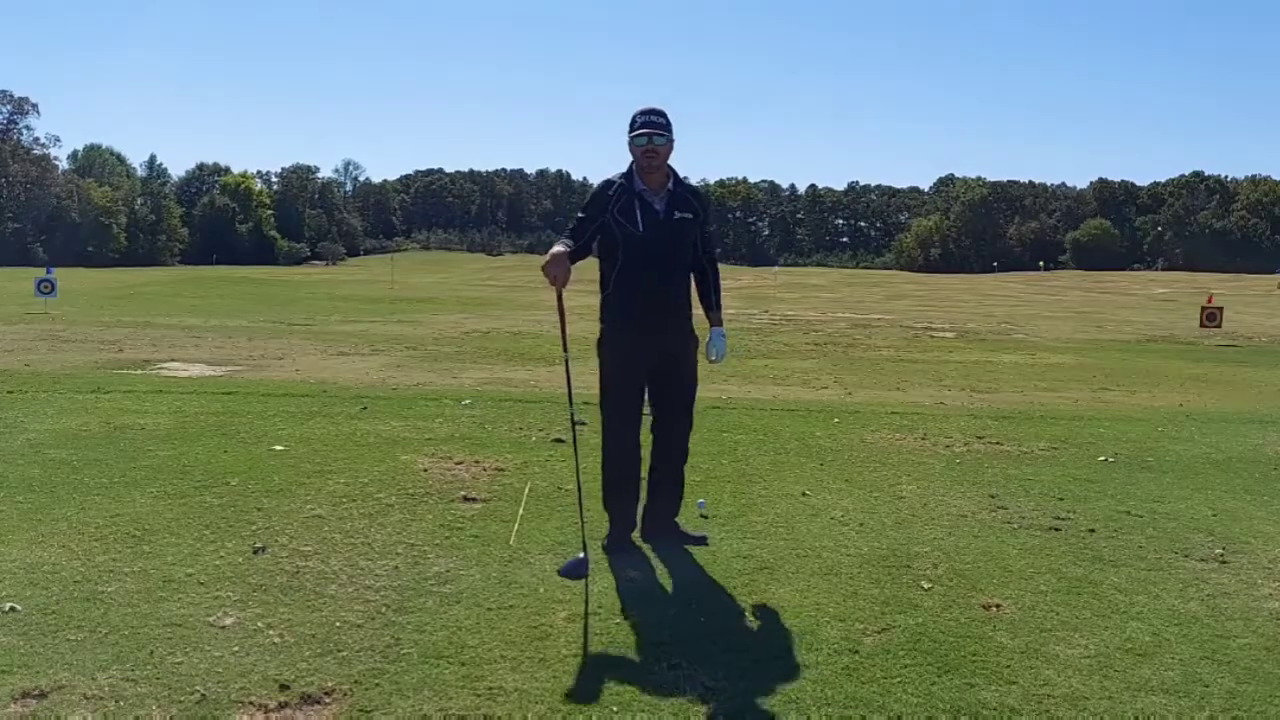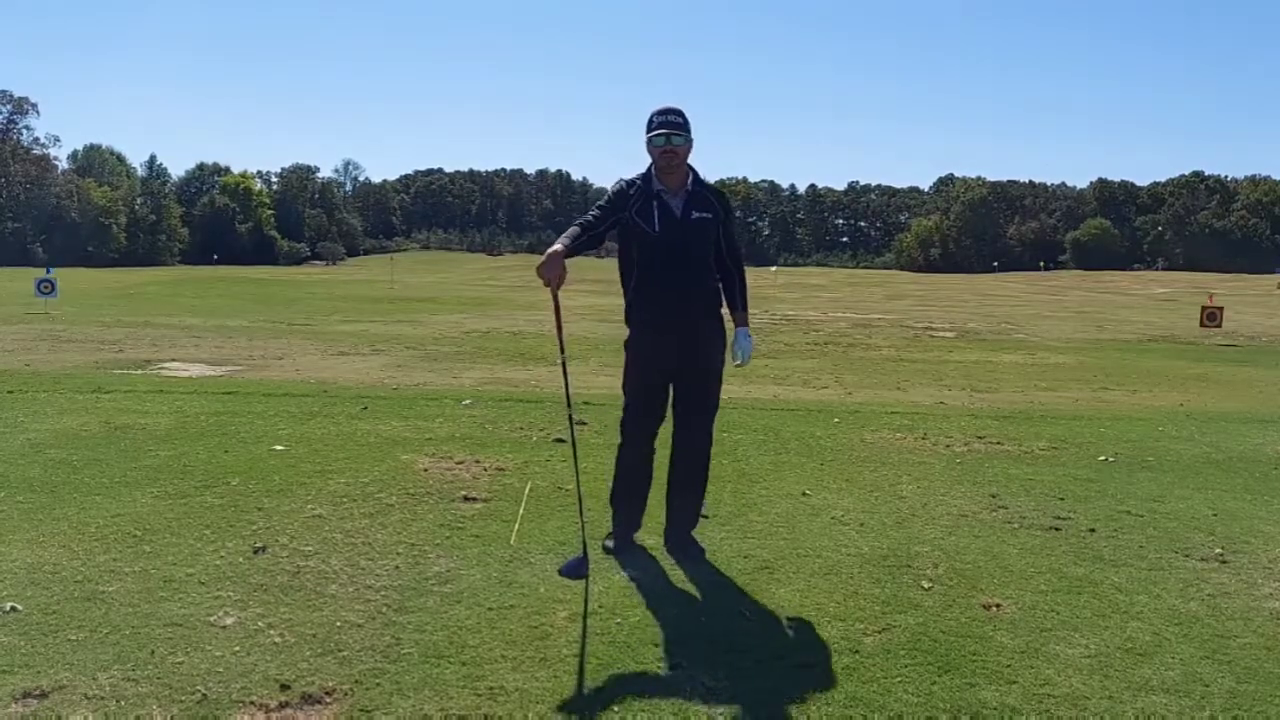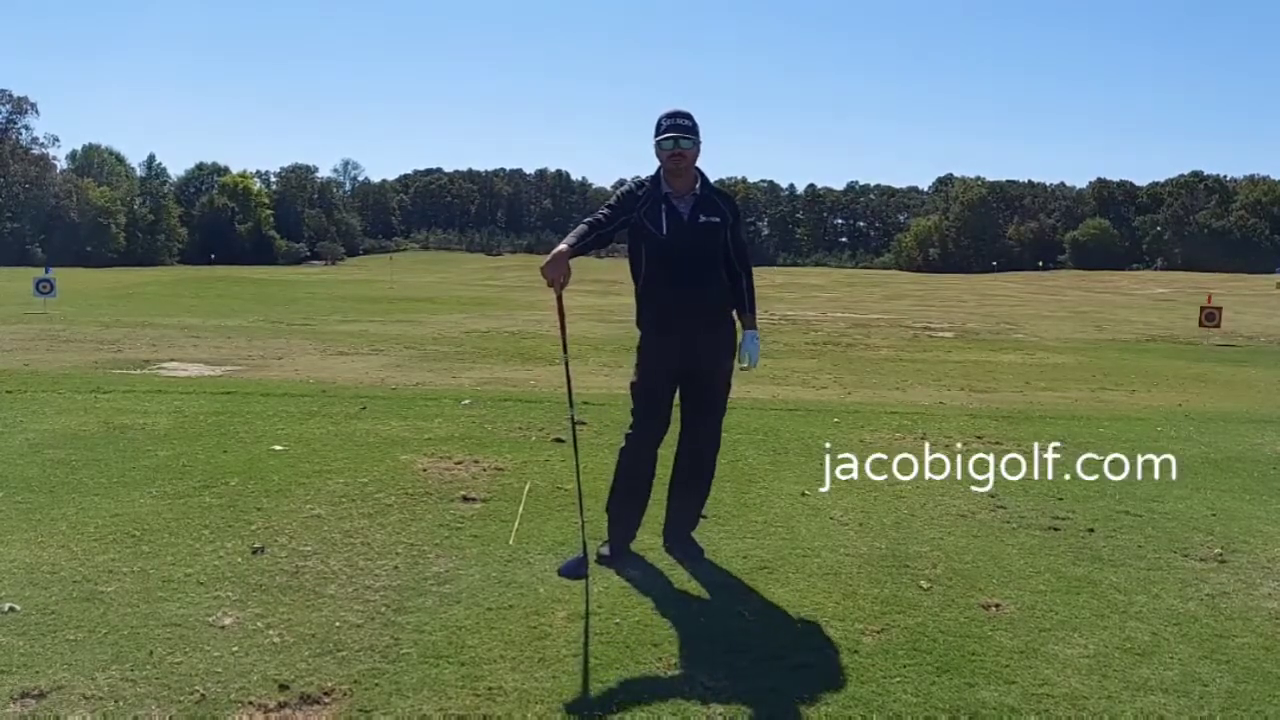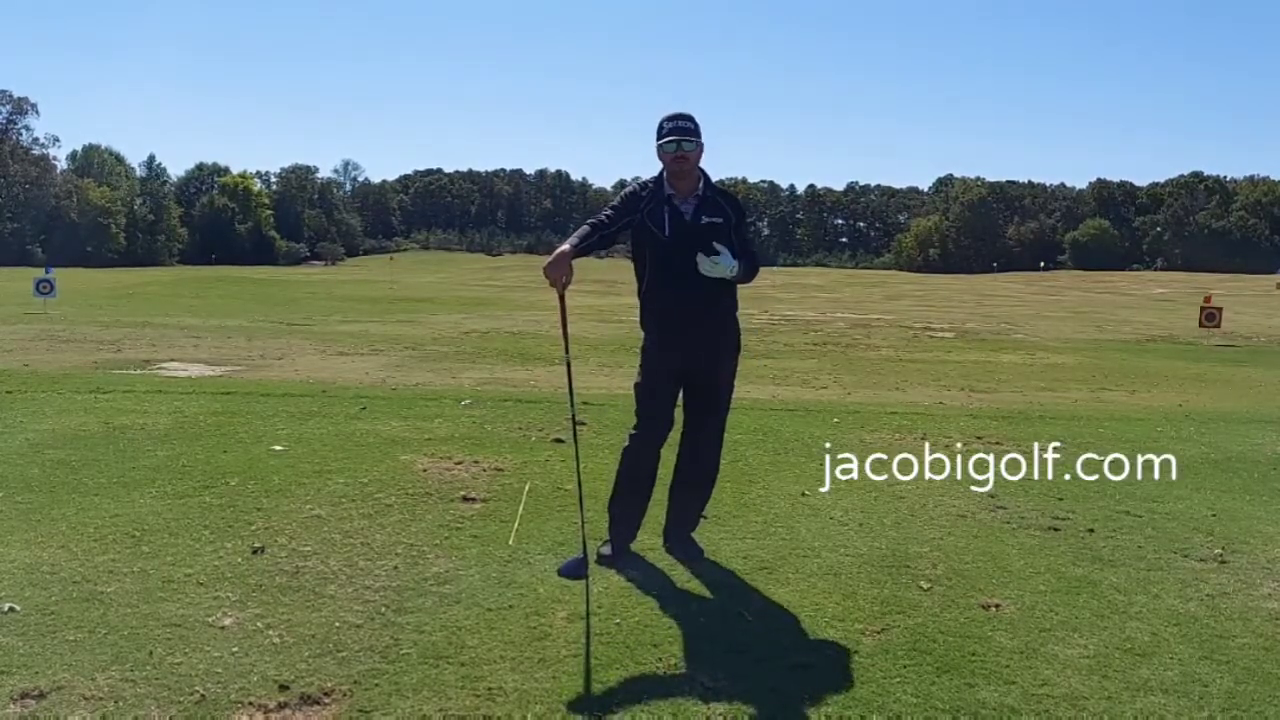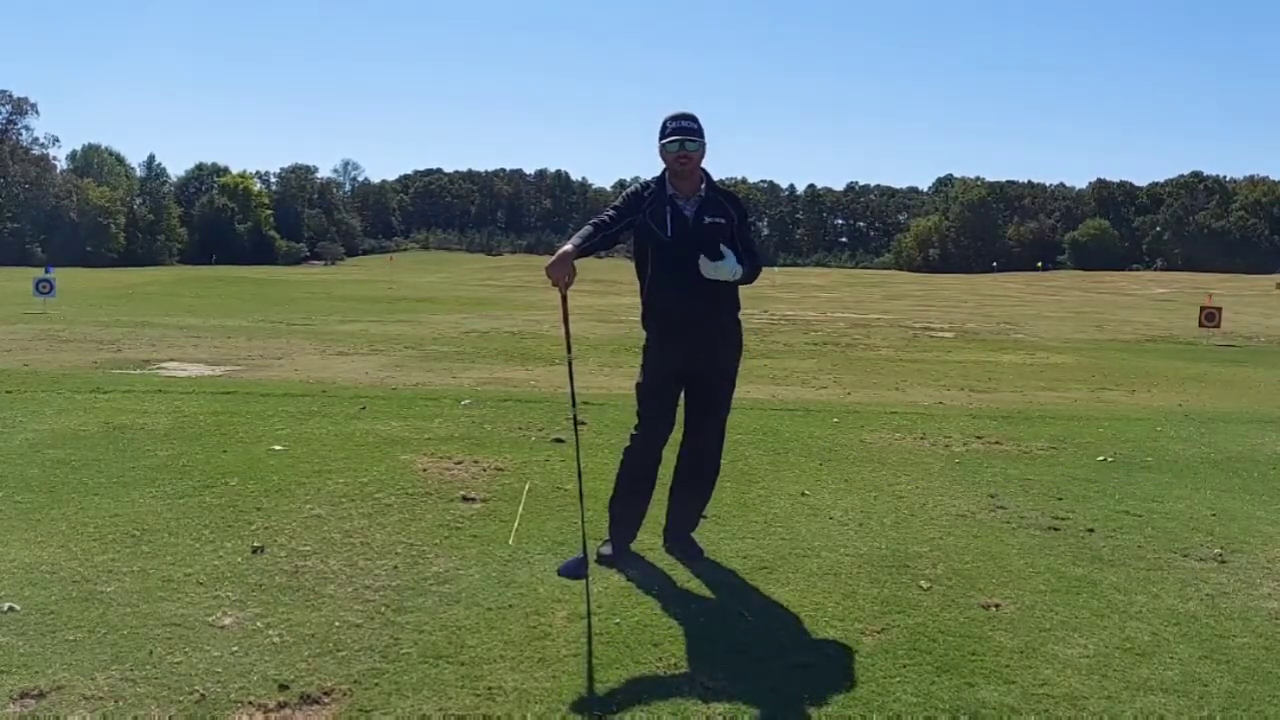
dt=1s
person 1, frame 1
left shoulder: (691, 200)
right shoulder: (609, 194)
left elbow: (705, 264)
right elbow: (580, 234)
left wrist: (716, 324)
right wrist: (562, 251)
left hip: (677, 333)
right hip: (622, 333)
left knee: (675, 429)
right knee: (621, 430)
left ankle: (660, 520)
right ankle: (620, 525)
person 1, frame 2
left shoulder: (713, 201)
right shoulder: (628, 195)
left elbow: (730, 266)
right elbow: (592, 225)
left wrist: (741, 326)
right wrist: (560, 249)
left hip: (704, 335)
right hip: (648, 334)
left knee: (695, 435)
right knee: (638, 430)
left ankle: (680, 530)
right ankle: (623, 526)
person 1, frame 3
left shoulder: (721, 204)
right shoulder: (638, 197)
left elbow: (739, 269)
right elbow: (599, 225)
left wrist: (749, 328)
right wrist: (564, 250)
left hip: (714, 338)
right hip: (658, 336)
left knee: (702, 439)
right knee: (644, 434)
left ankle: (679, 531)
right ankle: (619, 533)
person 1, frame 4
left shoulder: (725, 204)
right shoulder: (641, 198)
left elbow: (750, 263)
right elbow: (602, 225)
left wrist: (733, 268)
right wrist: (568, 250)
left hip: (717, 340)
right hip: (662, 339)
left knee: (704, 441)
right knee: (647, 435)
left ankle: (680, 531)
right ankle: (619, 533)
person 1, frame 5
left shoulder: (728, 204)
right shoulder: (643, 198)
left elbow: (753, 264)
right elbow: (604, 225)
left wrist: (736, 269)
right wrist: (571, 249)
left hip: (719, 342)
right hip: (664, 340)
left knee: (705, 441)
right knee: (648, 436)
left ankle: (680, 532)
right ankle: (620, 533)
